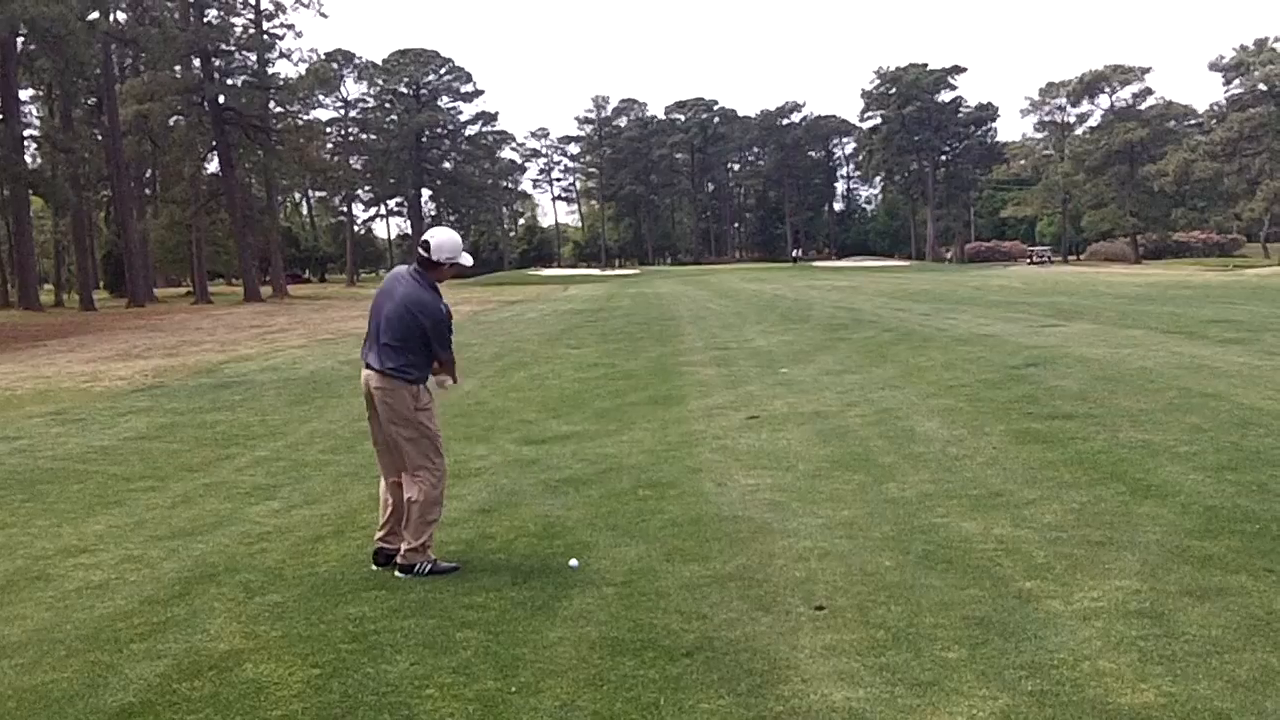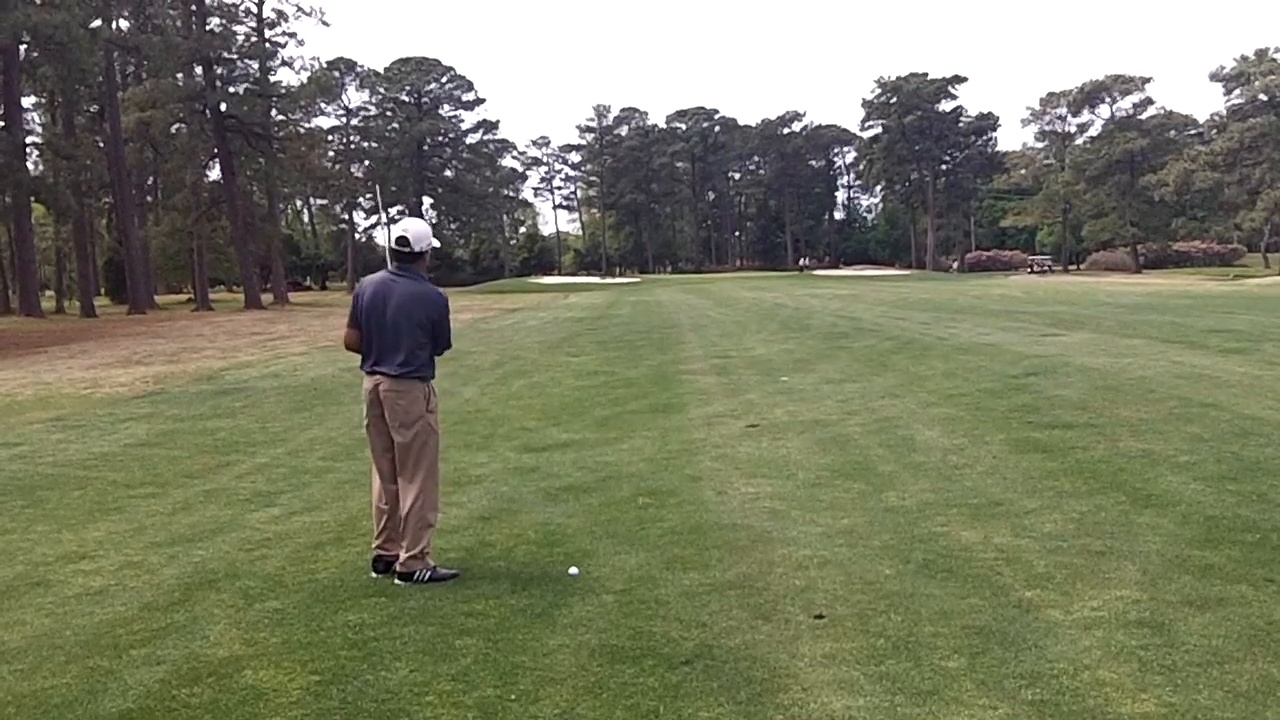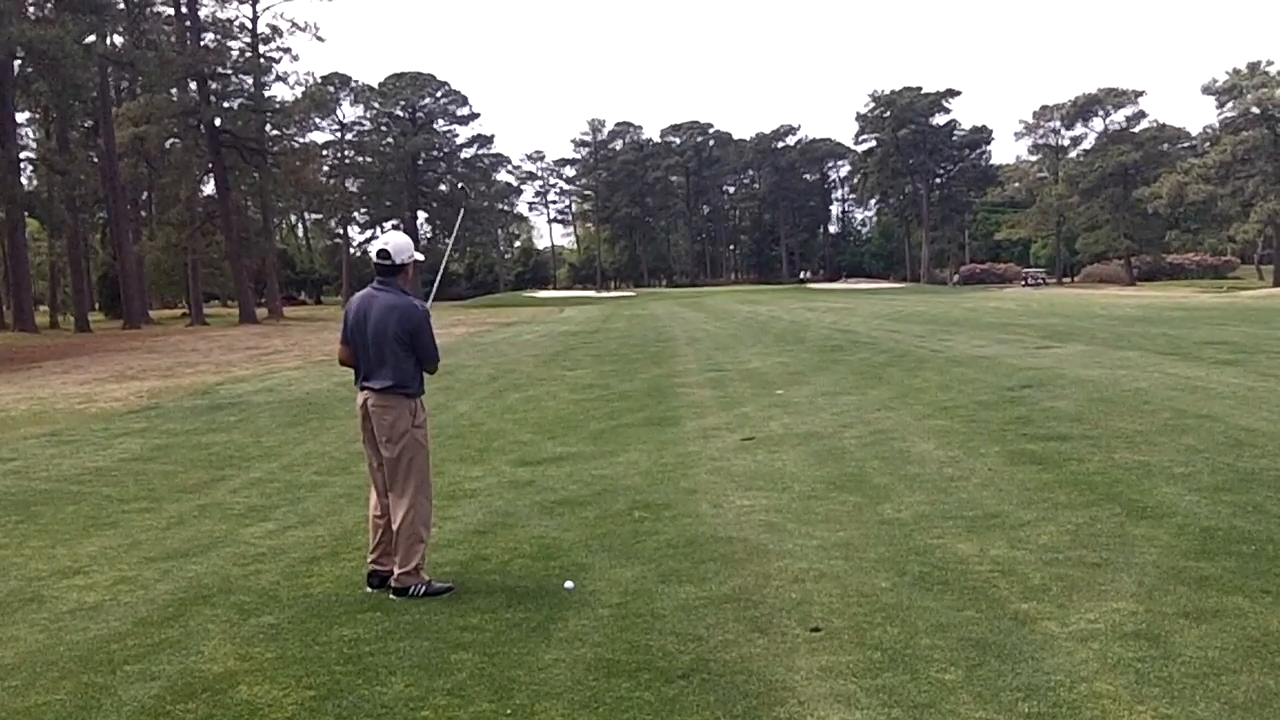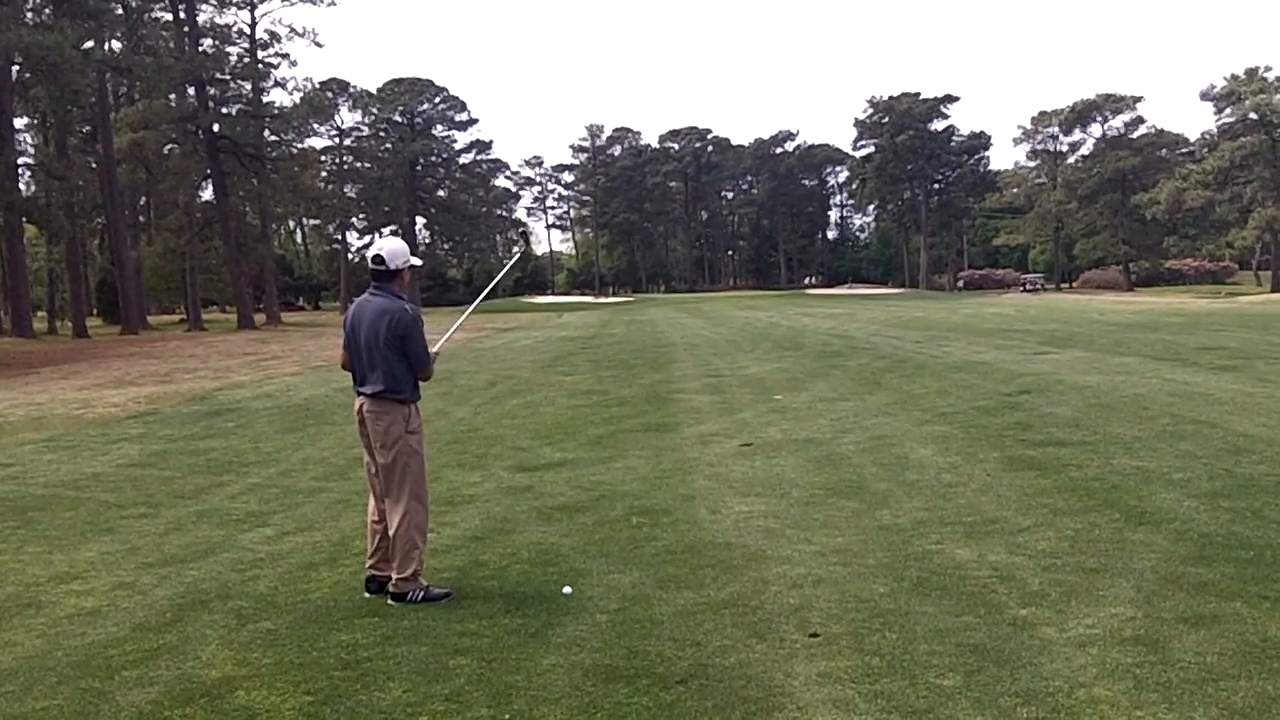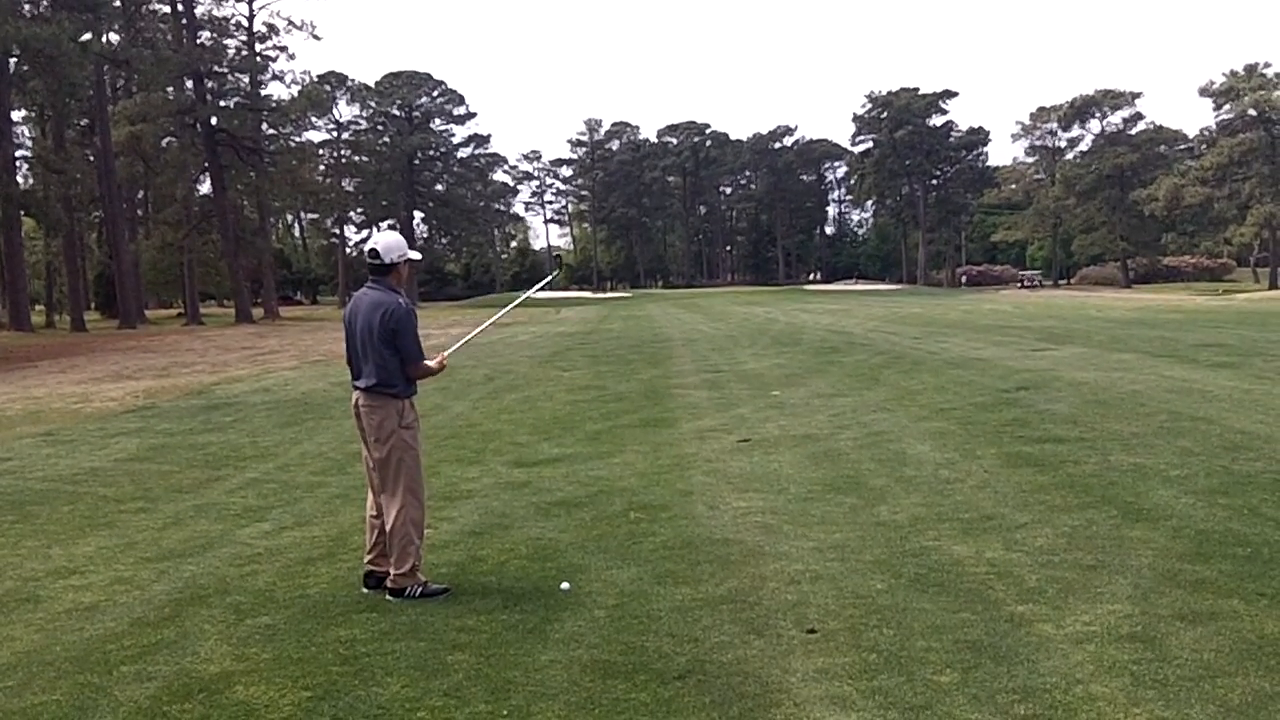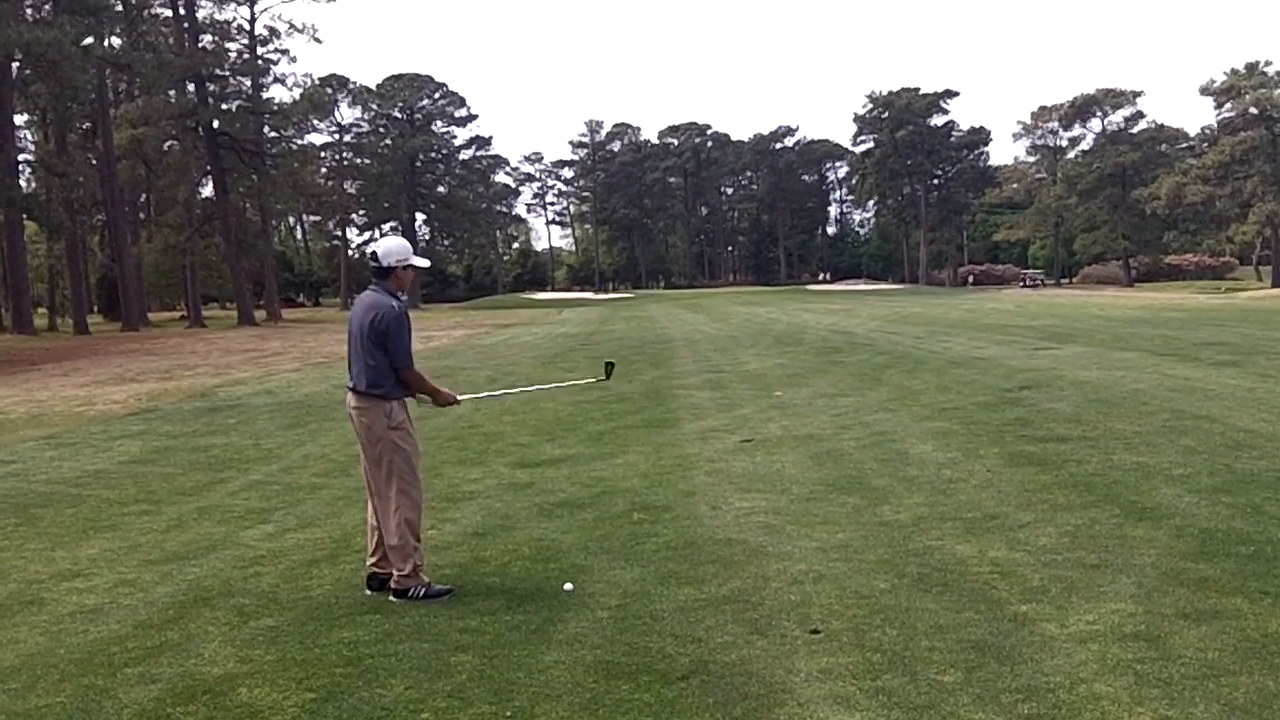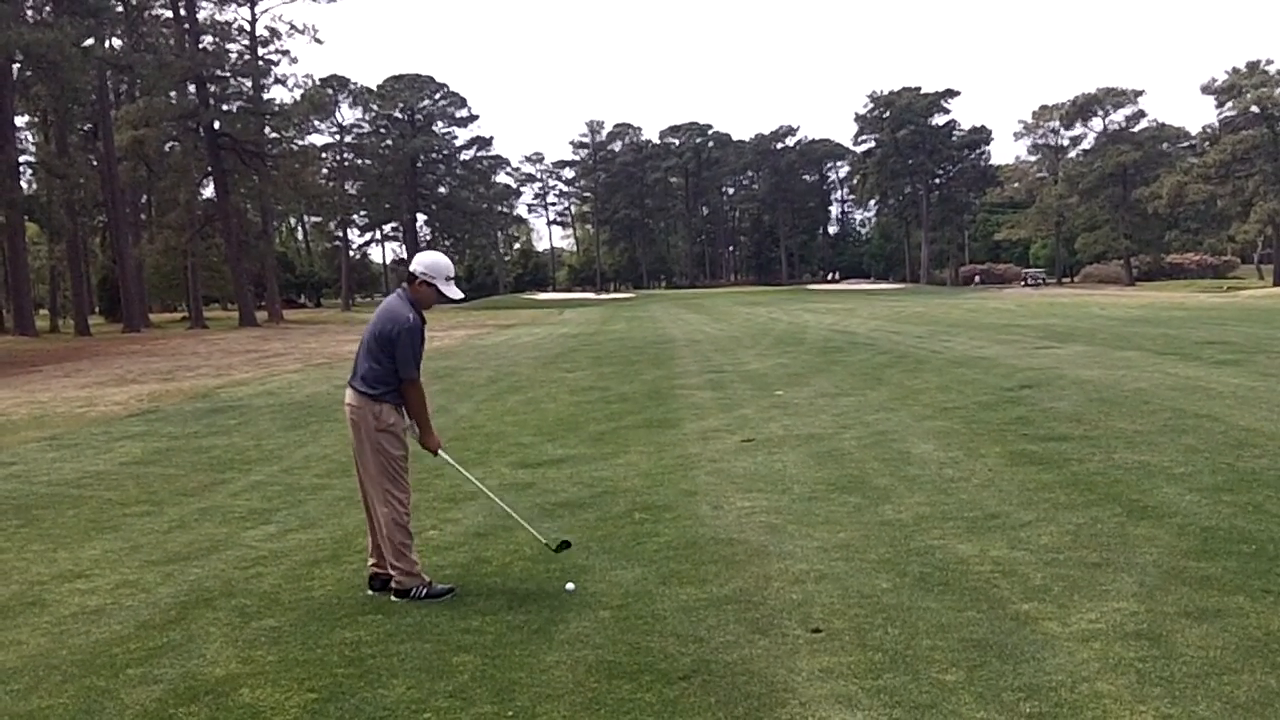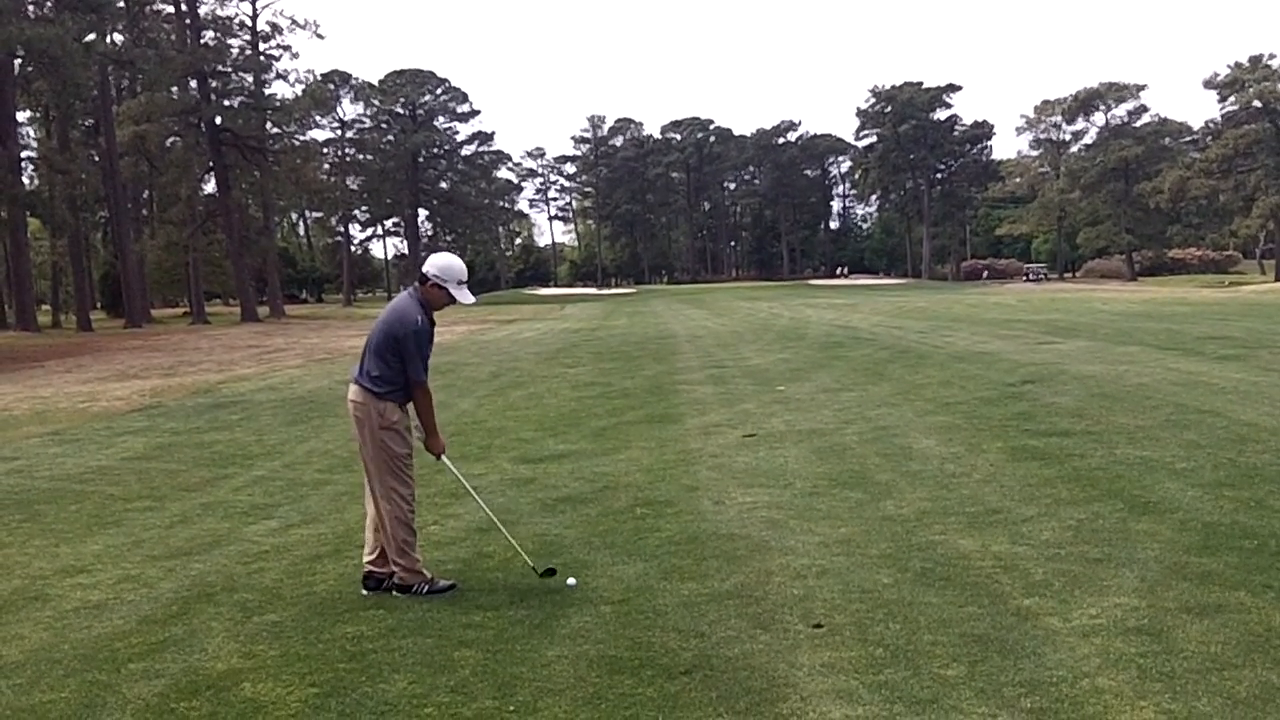
dt=0.5s
person 1, frame 1
left shoulder: (395, 275)
right shoulder: (432, 306)
right elbow: (443, 358)
left wrist: (429, 364)
right wrist: (450, 374)
left hip: (375, 378)
right hip: (402, 388)
left knee: (395, 470)
right knee: (427, 471)
left ankle: (388, 546)
right ankle: (413, 556)
person 1, frame 2
left shoulder: (366, 287)
right shoulder: (433, 298)
left elbow: (351, 341)
right elbow: (441, 348)
left hip: (374, 384)
right hip: (410, 390)
left knee: (385, 474)
right knee: (417, 477)
left ankle: (385, 553)
right ankle: (413, 563)
person 1, frame 3
left shoulder: (356, 303)
right shoulder: (412, 310)
left elbow: (345, 357)
right elbow: (431, 366)
left hip: (368, 400)
right hip: (399, 405)
left knee: (383, 489)
right knee: (410, 492)
left ankle: (380, 568)
right ankle: (407, 577)
person 1, frame 4
left shoulder: (356, 308)
right shoulder: (404, 313)
left elbow: (347, 361)
right elbow: (424, 372)
right wrist: (429, 359)
left hip: (366, 405)
right hip: (395, 411)
left knee: (382, 495)
right knee: (407, 497)
left ankle: (378, 573)
right ankle: (405, 582)
person 1, frame 5
left shoulder: (356, 302)
right shoulder: (398, 308)
right elbow: (413, 369)
right wrist: (435, 367)
left hip: (363, 400)
right hip: (391, 407)
left knee: (380, 490)
right knee: (404, 493)
left ankle: (377, 569)
right ankle: (403, 578)
person 1, frame 6
left shoulder: (363, 302)
right shoulder: (392, 310)
right elbow: (406, 371)
left wrist: (421, 391)
right wrist: (438, 395)
left hip: (363, 401)
right hip: (383, 408)
left knee: (381, 493)
right knee: (403, 494)
left ankle: (380, 571)
right ankle: (406, 579)
person 1, frame 7
left shoulder: (395, 305)
right shoulder: (406, 321)
right elbow: (410, 383)
left wrist: (416, 421)
right wrist: (426, 431)
left hip: (366, 402)
right hip: (377, 410)
left knee: (379, 494)
right knee: (392, 496)
left ankle: (381, 571)
right ankle: (406, 580)
person 1, frame 8
left shoulder: (407, 302)
right shoulder: (415, 321)
right elbow: (419, 385)
right wrist: (432, 434)
left hip: (369, 399)
right hip: (381, 407)
left knee: (382, 493)
right knee: (397, 494)
left ankle: (377, 571)
right ankle: (409, 576)
